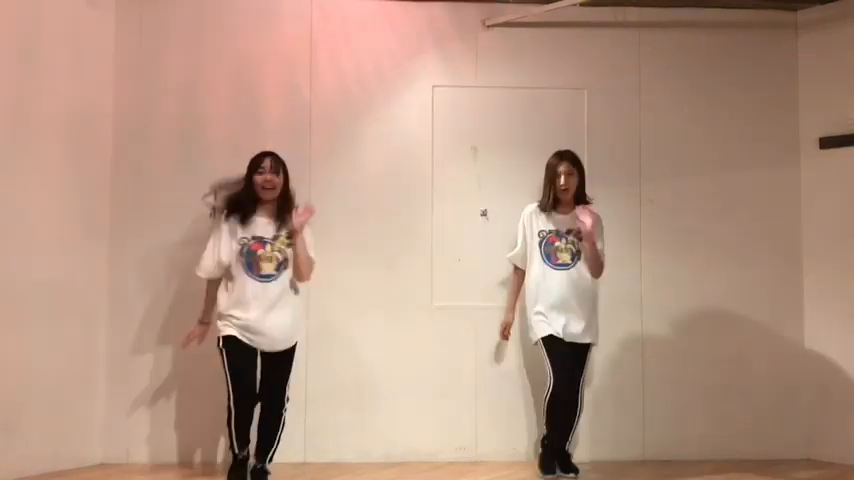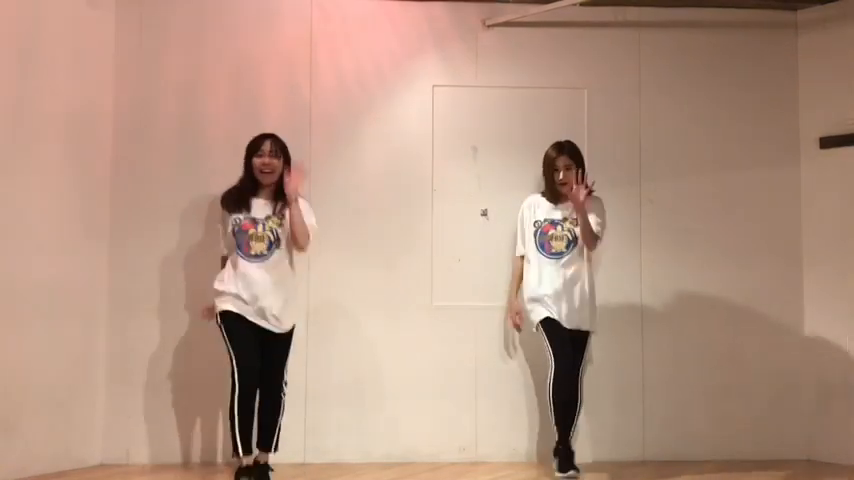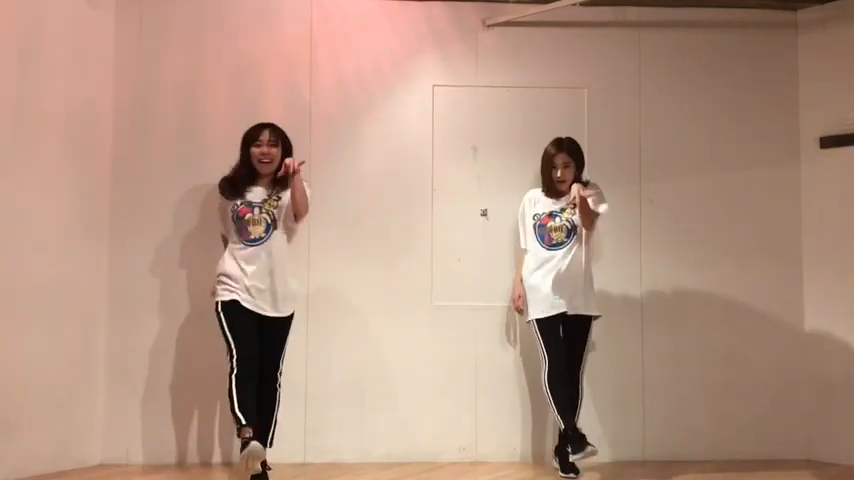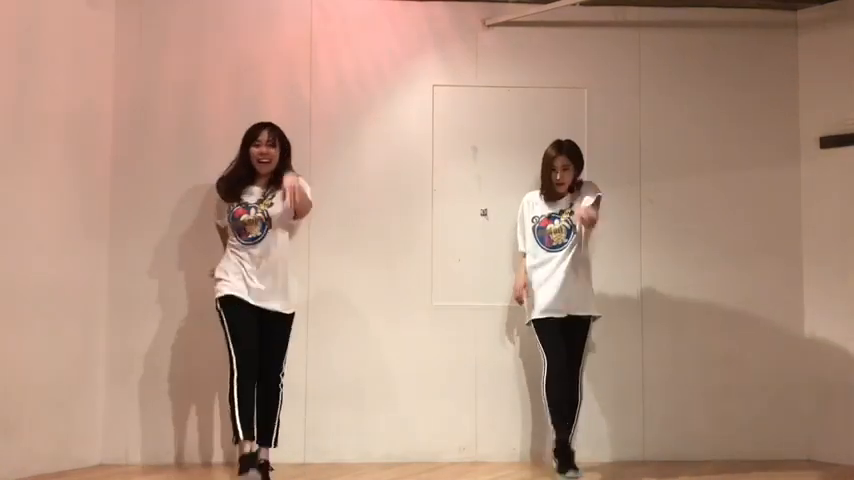
dt=0.1s
person 1, frame 1
left shoulder: (293, 223)
right shoulder: (232, 222)
left elbow: (305, 274)
right elbow: (214, 275)
left wrist: (299, 233)
right wrist: (204, 320)
left hip: (281, 328)
right hip: (236, 325)
left knee: (275, 401)
right knee: (241, 397)
person 1, frame 2
left shoulder: (294, 205)
right shoulder: (233, 203)
left elbow: (302, 243)
left wrist: (293, 196)
right wrist: (217, 295)
left hip: (277, 309)
right hip: (236, 305)
left knee: (273, 386)
right knee: (245, 376)
person 1, frame 3
left shoulder: (289, 189)
right shoulder: (232, 190)
left elbow: (301, 211)
left wrist: (295, 179)
left hip: (277, 298)
right hip: (235, 292)
left knee: (269, 377)
right knee: (243, 361)
right ankle: (248, 441)
person 1, frame 4
left shoulder: (292, 189)
right shoulder: (231, 190)
left elbow: (302, 207)
left wrist: (296, 189)
right wrist: (228, 258)
left hip: (277, 295)
right hip: (236, 290)
left knee: (270, 376)
right knee: (243, 365)
person 2, frame 1
left shoulder: (590, 218)
right shoulder: (532, 216)
left elbow: (597, 271)
right elbow: (520, 267)
left wrist: (589, 236)
right wrist: (509, 311)
left hip: (580, 318)
right hip: (544, 314)
left knee: (572, 390)
right knee: (557, 382)
left ankle: (562, 452)
right ankle: (549, 447)
person 2, frame 2
left shoulder: (591, 204)
right shoulder: (531, 206)
left elbow: (592, 244)
right elbow: (522, 255)
left wrist: (580, 208)
right wrist: (514, 298)
left hip: (578, 304)
right hip: (542, 301)
left knee: (572, 376)
right knee: (560, 366)
left ankle: (563, 449)
right ankle: (564, 442)
person 2, frame 3
left shoulder: (590, 193)
right shoulder: (531, 200)
left elbow: (590, 223)
left wrist: (581, 201)
right wrist: (518, 284)
left hip: (578, 297)
right hip: (542, 296)
left knee: (573, 371)
right knee: (555, 362)
left ankle: (564, 447)
right ankle: (572, 435)
person 2, frame 4
left shoulder: (588, 193)
right shoulder: (531, 201)
left elbow: (592, 216)
left wrist: (586, 212)
right wrist: (520, 276)
left hip: (577, 298)
right hip: (544, 299)
left knee: (572, 373)
right knee: (554, 365)
left ankle: (564, 446)
right ankle: (560, 444)
